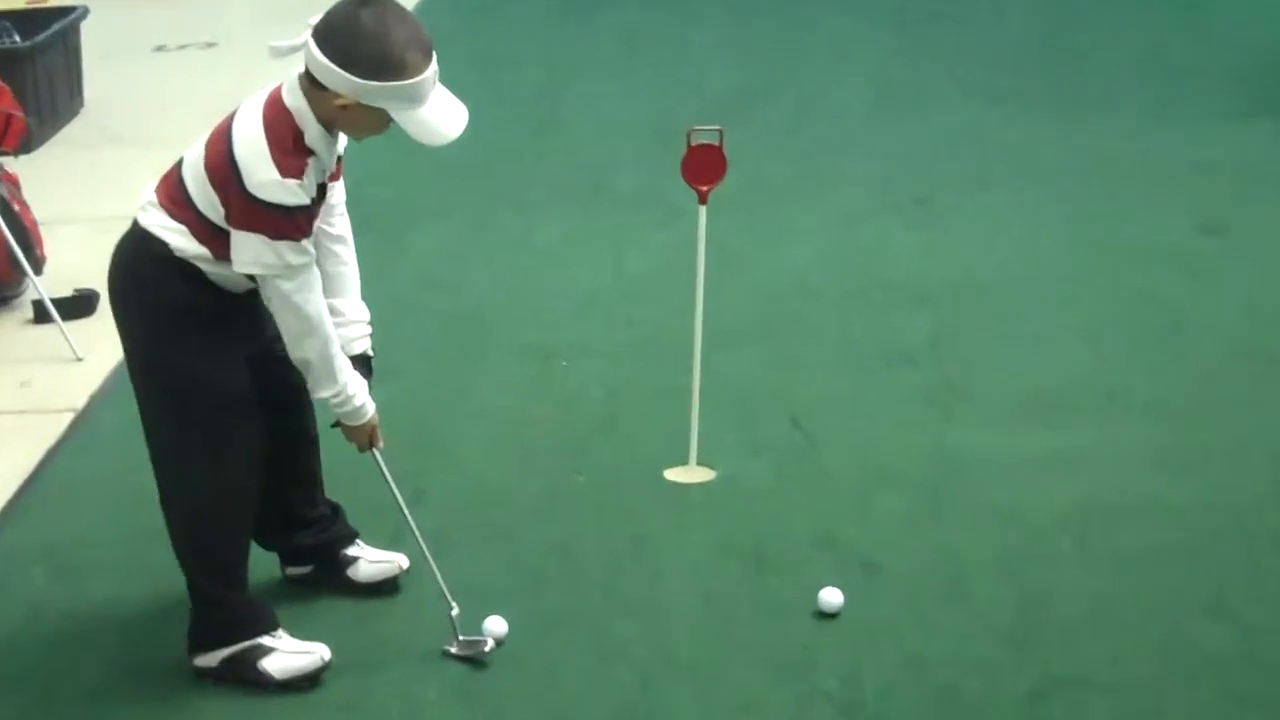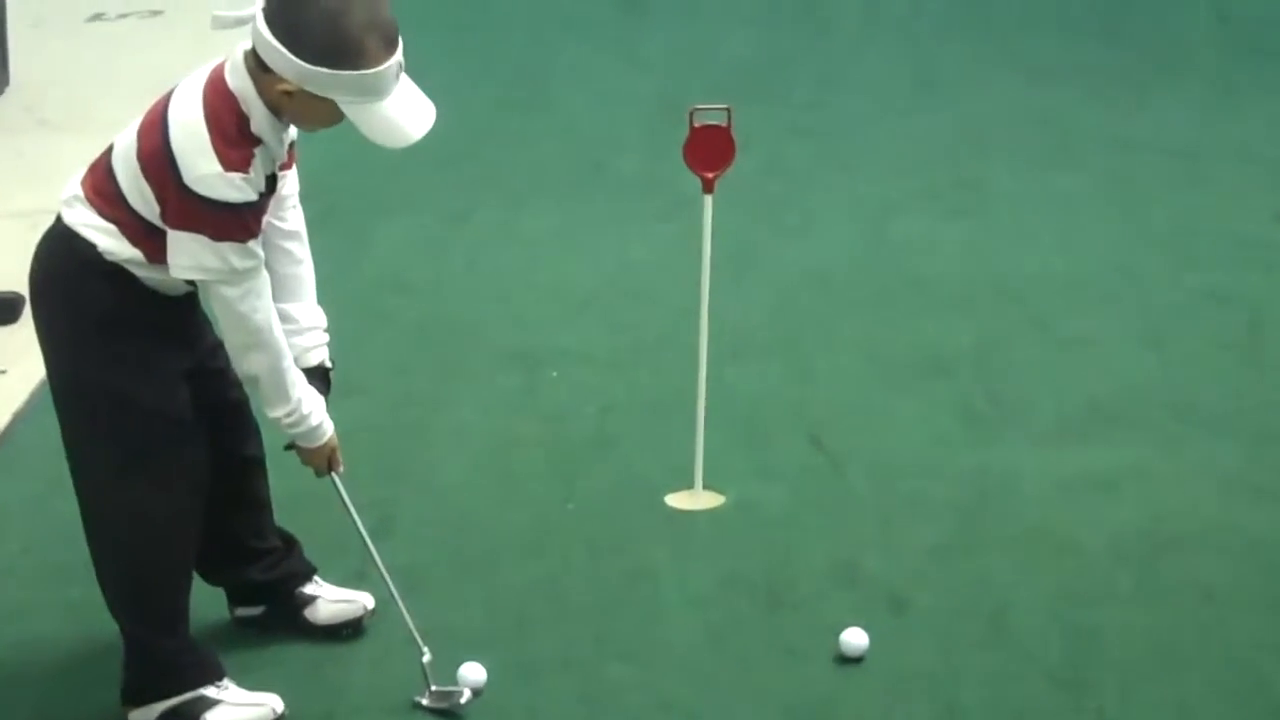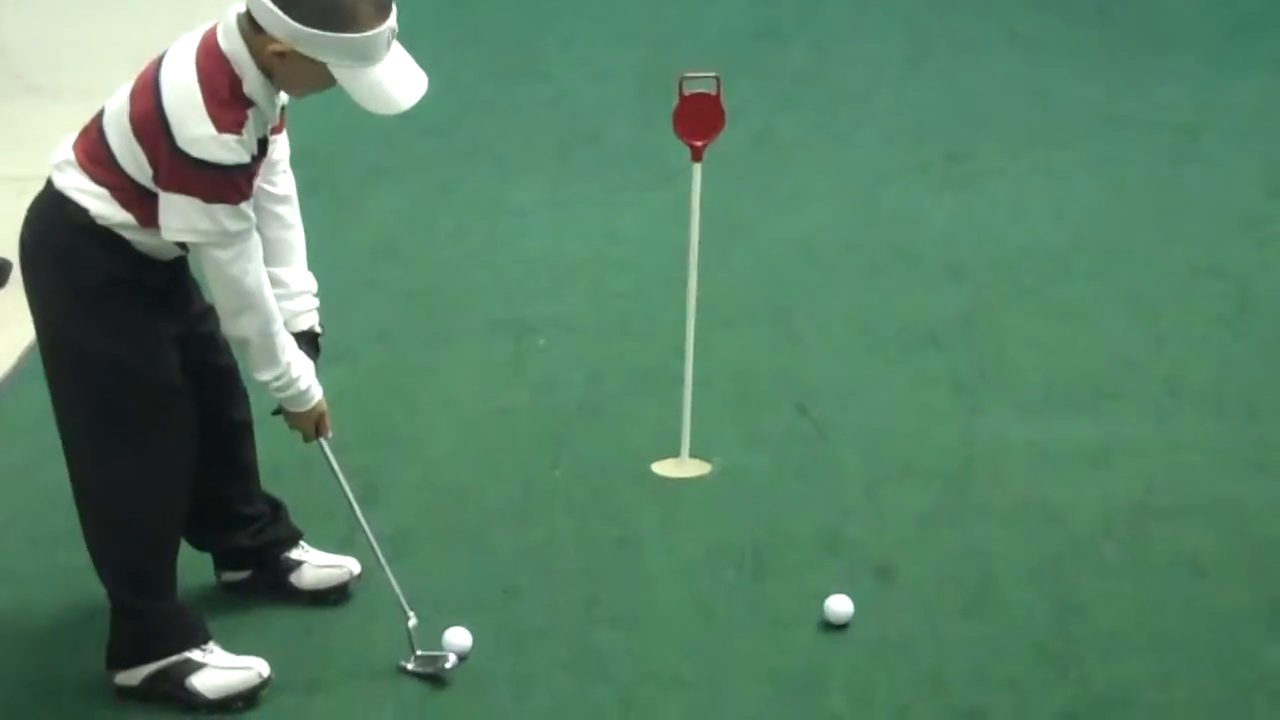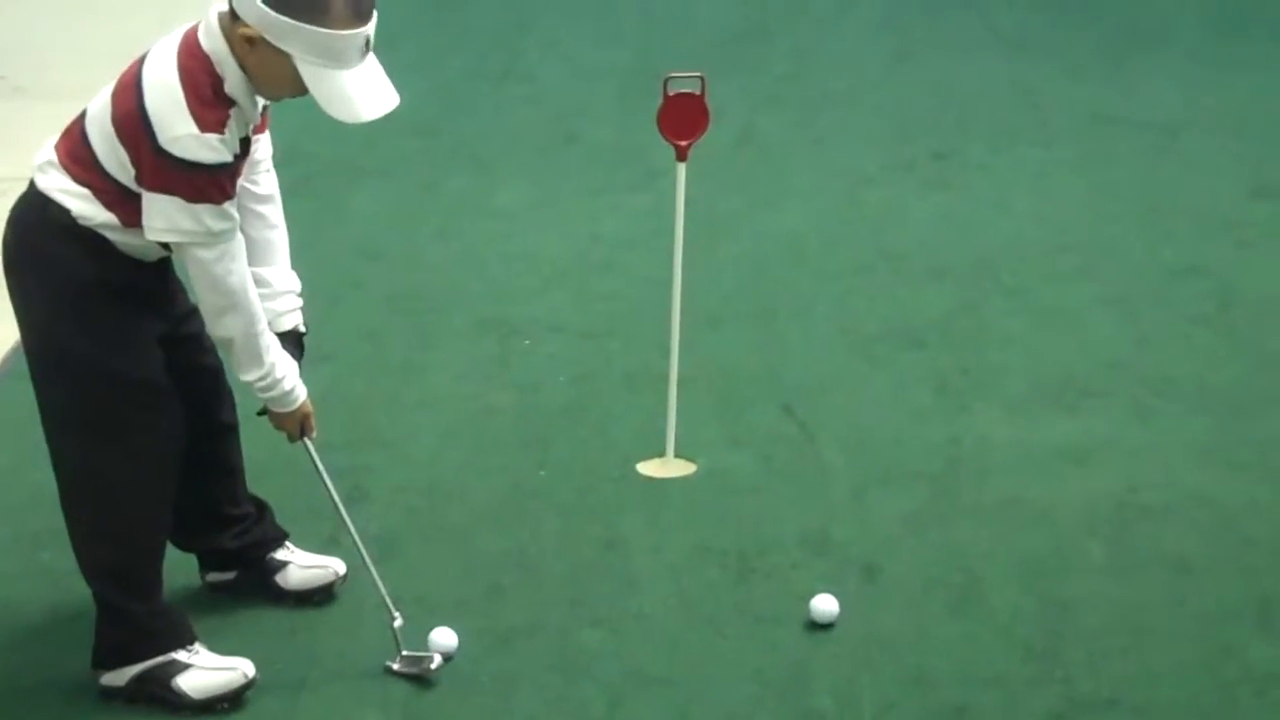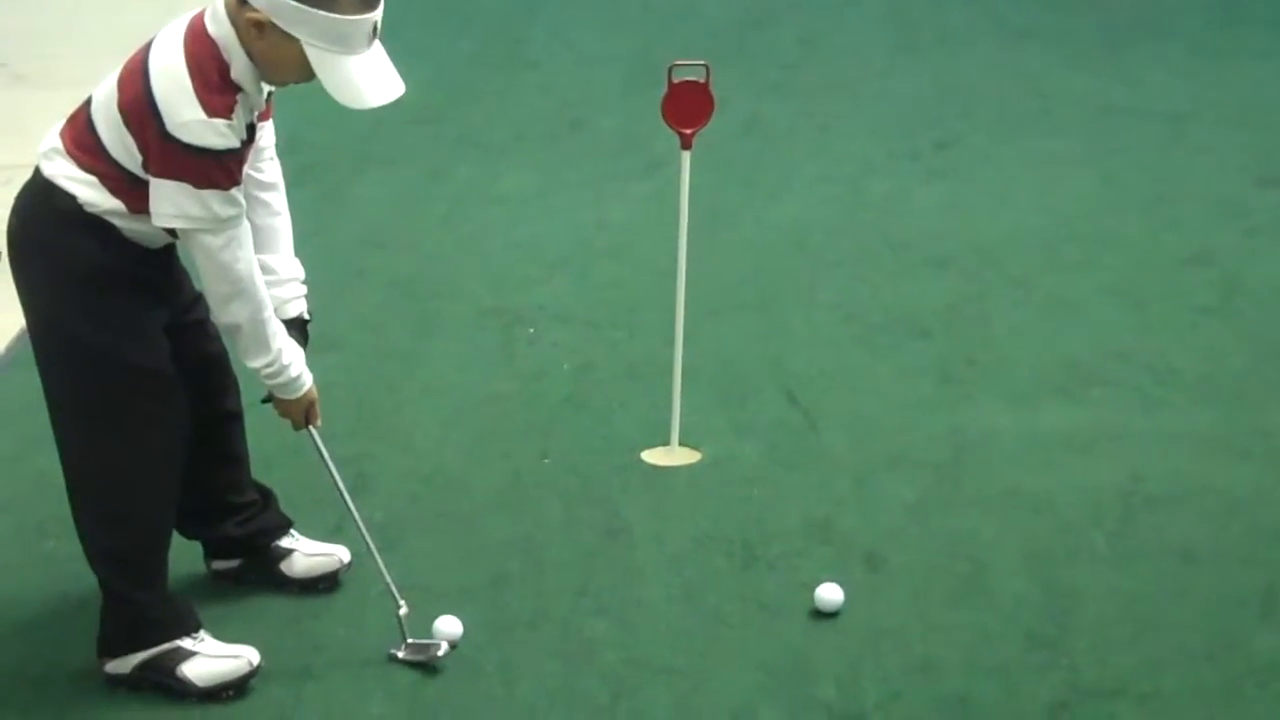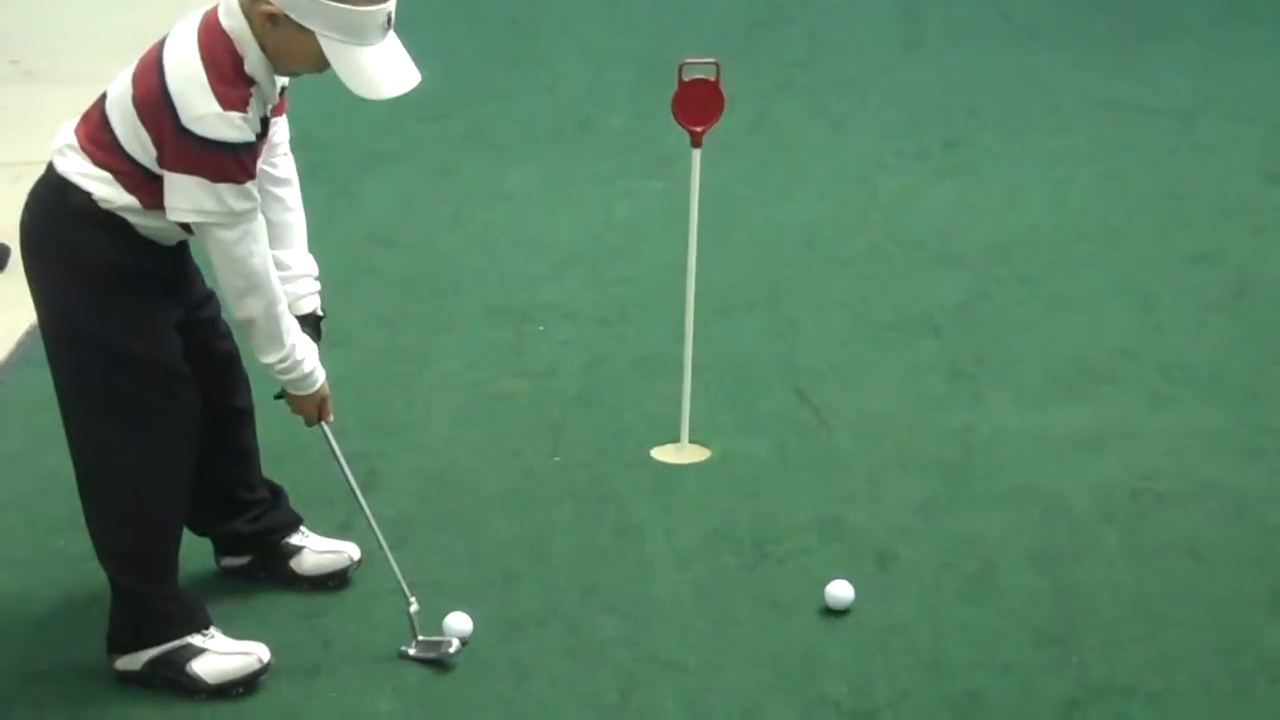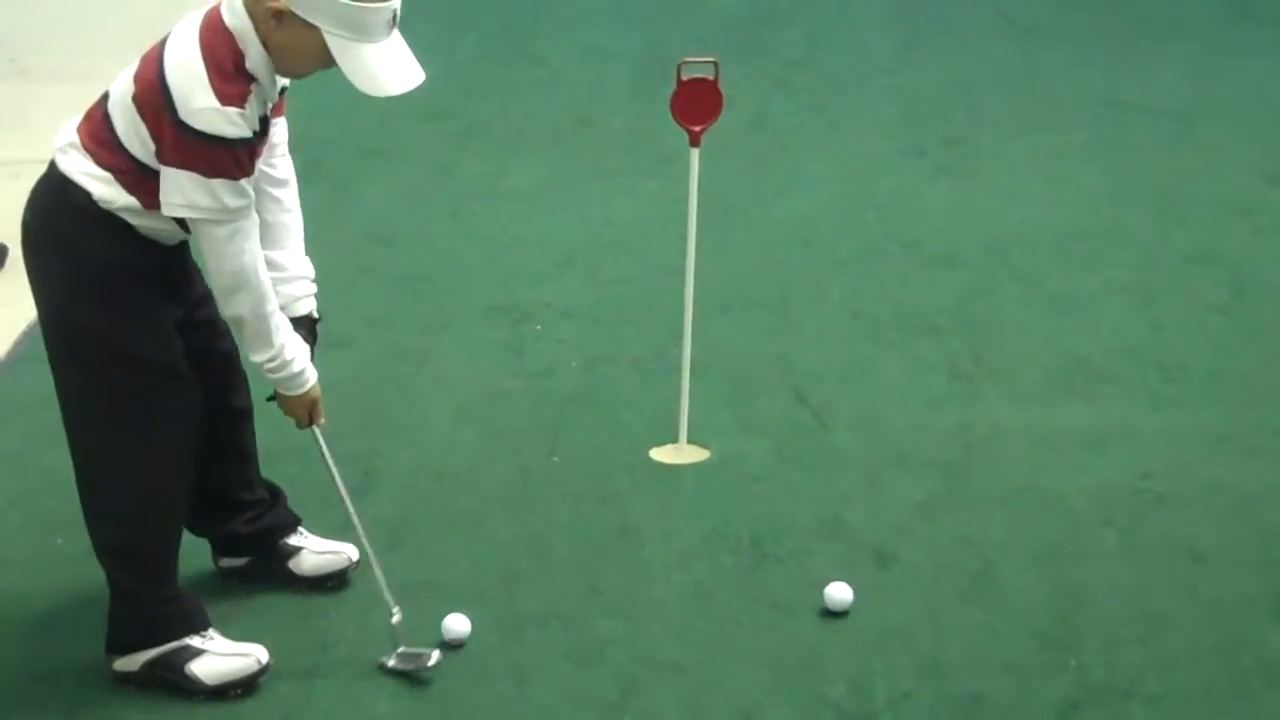
dt=0.5s
person 1, frame 1
left shoulder: (315, 114)
right shoulder: (272, 167)
left elbow: (332, 230)
right elbow: (296, 300)
left wrist: (355, 346)
right wrist: (351, 400)
left hip: (220, 276)
right hip: (167, 288)
left knee: (283, 409)
right knee: (215, 450)
left ankle: (313, 545)
right ankle: (226, 632)
person 1, frame 2
left shoulder: (262, 95)
right shoulder: (213, 159)
left elbow: (282, 227)
right elbow: (244, 311)
left wrist: (310, 360)
right wrist: (307, 421)
left hip: (155, 278)
right hip: (97, 292)
left knee: (226, 434)
right knee: (149, 476)
left ankle: (267, 583)
person 1, frame 3
left shoulder: (253, 60)
right shoulder: (206, 123)
left elbow: (273, 190)
right elbow: (235, 275)
left wrist: (301, 324)
right wrist: (296, 385)
left hip: (144, 244)
right hip: (87, 257)
left knee: (215, 397)
right knee: (139, 440)
left ankle: (253, 548)
right ankle: (150, 646)
person 1, frame 4
left shoulder: (236, 60)
right shoulder: (187, 120)
left elbow: (256, 190)
right elbow: (219, 273)
left wrist: (283, 323)
right wrist: (280, 385)
left hip: (129, 244)
right hip: (69, 256)
left knee: (200, 395)
right knee: (122, 440)
left ankle: (239, 549)
right ankle: (137, 647)
person 1, frame 5
right shoulder: (195, 106)
left elbow: (260, 177)
right elbow: (225, 260)
left wrist: (289, 310)
right wrist: (286, 372)
left hip: (130, 232)
right hip: (74, 244)
left knee: (205, 381)
right knee: (129, 426)
left ankle: (243, 536)
right ankle: (141, 634)
person 1, frame 6
right shoulder: (208, 101)
left elbow: (274, 174)
right elbow: (240, 257)
left wrist: (303, 306)
right wrist: (299, 367)
left hip: (142, 229)
right hip: (87, 240)
left knee: (215, 379)
right knee: (141, 422)
left ankle: (253, 531)
right ankle: (151, 631)
person 1, frame 7
right shoulder: (208, 96)
left elbow: (271, 176)
right elbow: (232, 259)
left wrist: (298, 310)
right wrist: (290, 368)
left hip: (143, 228)
right hip: (89, 240)
left knee: (216, 379)
right knee: (141, 421)
left ankle: (250, 532)
right ankle: (149, 632)
